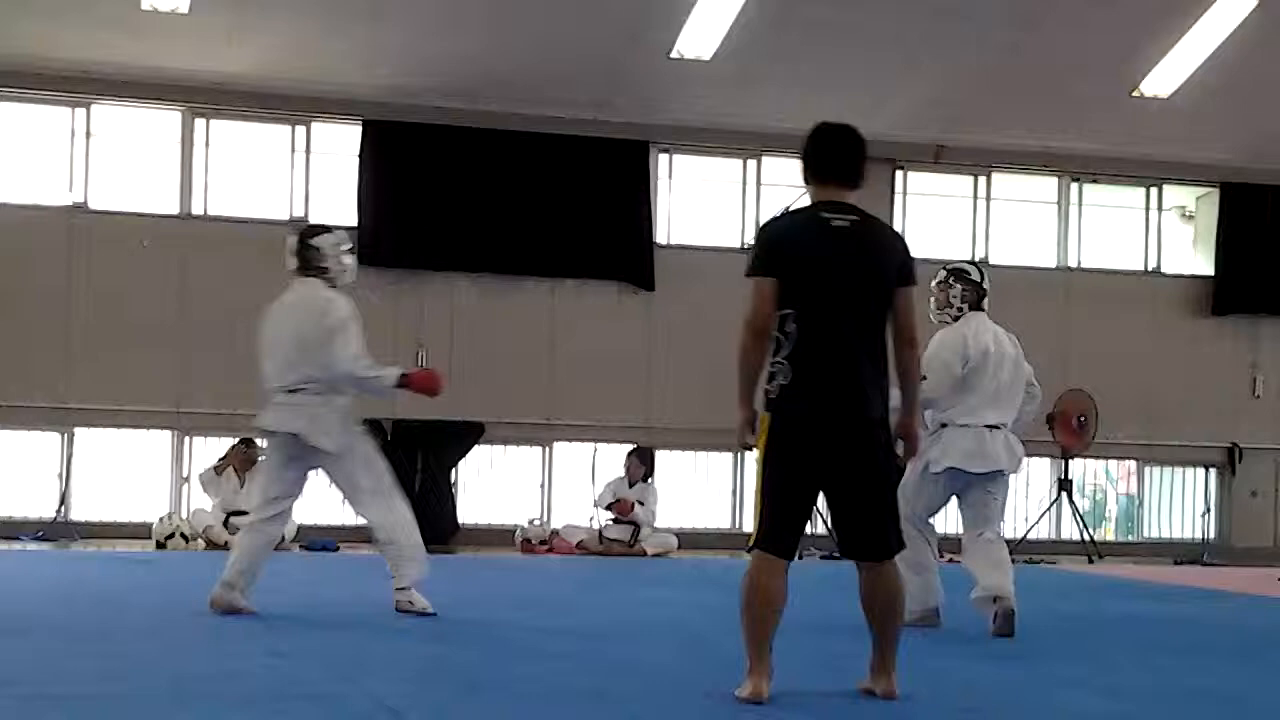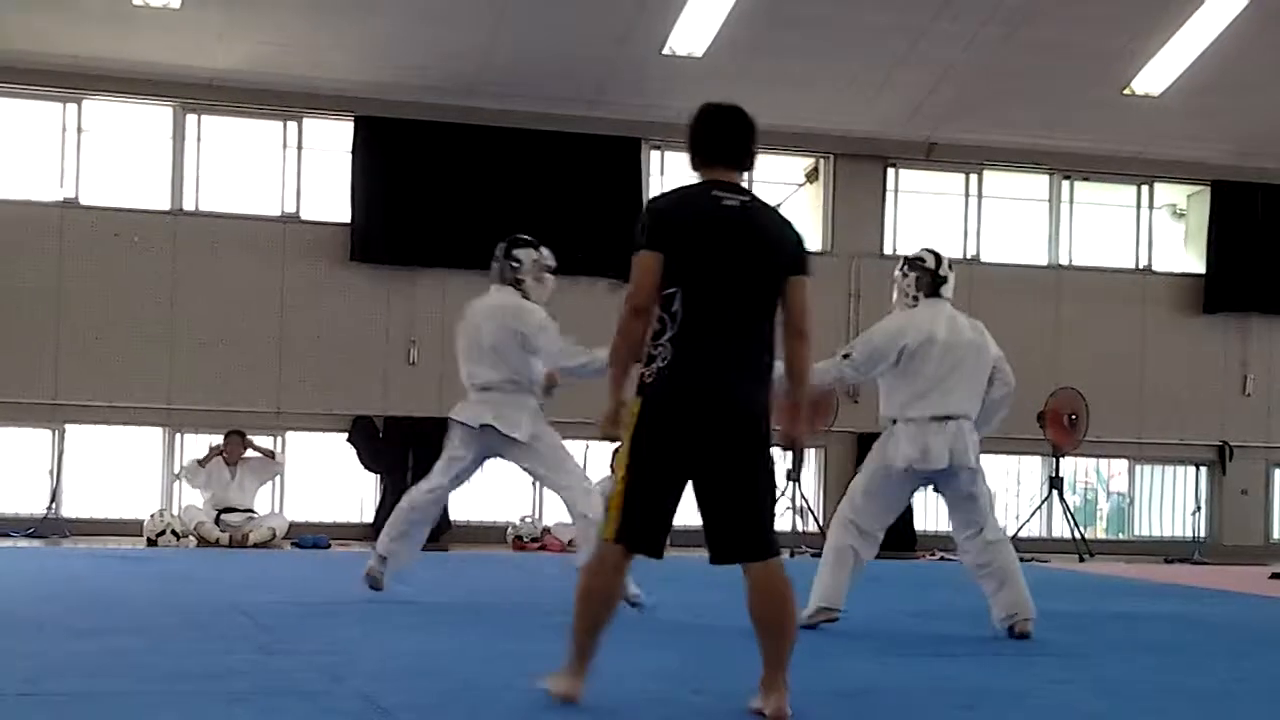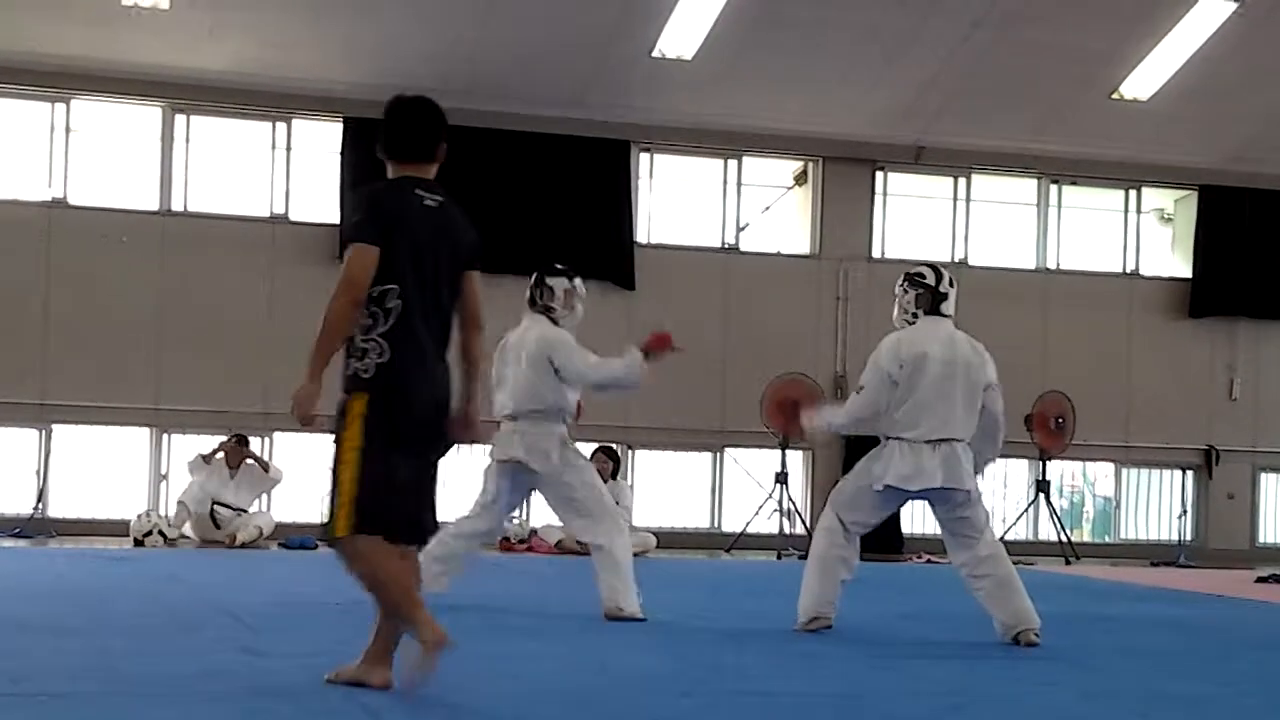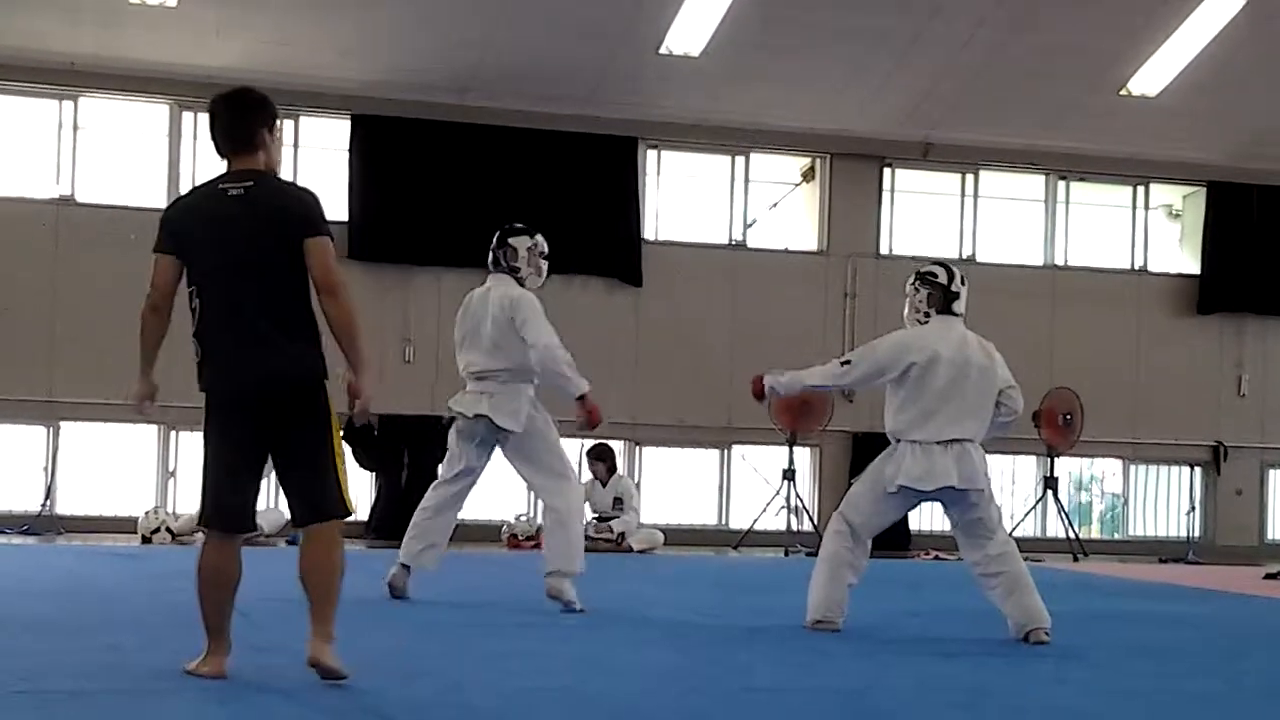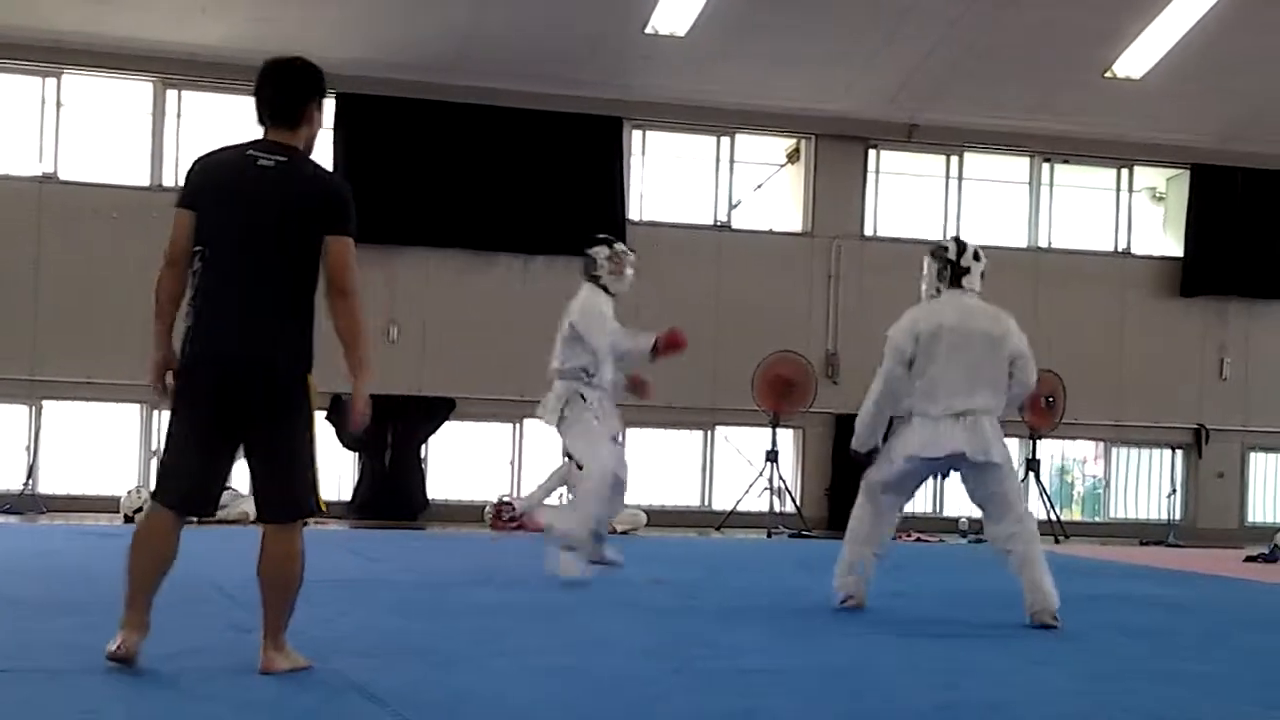
dt=1s
person 1, frame 1
left shoulder: (779, 234)
right shoulder: (889, 243)
left elbow: (756, 329)
right elbow: (906, 339)
left wrist: (746, 403)
right wrist: (910, 411)
left hip: (792, 413)
right hip: (864, 415)
left knee: (771, 550)
right knee: (876, 553)
left ankle: (757, 674)
right ankle: (884, 673)
person 1, frame 2
left shoulder: (667, 211)
right shoulder: (780, 230)
left elbow: (639, 307)
right elbow: (797, 332)
left wrist: (614, 389)
right wrist: (795, 415)
left hip: (669, 399)
right hip: (742, 408)
left knee: (620, 541)
right knee: (759, 555)
person 1, frame 3
left shoulder: (376, 203)
right shoulder: (458, 222)
left elbow: (352, 293)
right elbow: (472, 321)
left wrist: (313, 376)
right wrist: (468, 399)
left hip: (380, 388)
right hip: (431, 393)
left knee: (354, 529)
right knee: (402, 536)
left ankle: (423, 628)
right ankle: (378, 659)
person 1, frame 4
left shoulder: (184, 213)
right shoulder: (297, 203)
left elbow: (157, 306)
right elbow: (331, 291)
left wrist: (146, 373)
right wrist: (357, 368)
left hip: (229, 387)
right hip: (297, 382)
left knee: (223, 527)
right knee: (320, 516)
left ankle: (215, 651)
right ankle: (322, 638)
person 1, frame 5
left shoulder: (208, 170)
right shoulder: (326, 190)
left elbow: (175, 266)
right elbow: (342, 291)
left wrist: (162, 345)
right wrist: (358, 378)
left hip: (206, 360)
right hip: (280, 370)
left knee: (170, 502)
right knee: (284, 517)
left ankle: (130, 629)
right ankle: (275, 647)
person 2, frame 1
left shoulder: (954, 337)
right shoulder: (1009, 342)
left elbow: (928, 392)
right elbow: (1031, 396)
left hip: (952, 445)
right hip: (996, 448)
left knee: (909, 519)
right knee: (984, 532)
left ankle: (923, 605)
right ankle: (999, 596)
person 2, frame 2
left shoulder: (901, 325)
right shoulder: (976, 331)
left elbow: (845, 367)
right elbow: (1003, 386)
left hip: (908, 442)
right hip: (958, 443)
left knee: (855, 522)
right knee: (980, 529)
left ankle: (824, 605)
right ankle: (1017, 614)
person 2, frame 3
left shoulder: (898, 345)
right shoulder: (974, 351)
left elbow: (864, 409)
right elbow: (993, 417)
left wrist: (817, 419)
right wrist: (981, 456)
left hip: (898, 459)
right hip: (952, 463)
left knee: (838, 521)
right knee: (978, 544)
left ankle: (817, 612)
right ankle: (1023, 624)
person 2, frame 4
left shoulder: (907, 344)
right shoulder: (985, 351)
left elbow: (842, 373)
right elbow: (1011, 406)
left wrist: (774, 383)
left hip: (910, 462)
right hip: (963, 464)
left knee: (849, 528)
right knee: (990, 543)
left ankle: (824, 614)
right ankle: (1033, 623)
person 2, frame 5
left shoulder: (916, 320)
right shoulder: (1002, 324)
left elbow: (887, 386)
right elbow: (1024, 382)
left wrist: (863, 439)
left hip: (922, 432)
right hip: (980, 434)
left knee: (875, 500)
right knee: (1013, 522)
left ankle: (851, 587)
right ankle: (1042, 605)
person 3, frame 1
left shoulder: (276, 310)
right shoulder: (335, 305)
left elbow: (279, 368)
right elbow: (350, 367)
right wrist: (406, 380)
left hip: (285, 419)
right hip: (329, 419)
left knee: (267, 509)
right knee: (384, 502)
left ankle: (229, 589)
right ankle: (404, 590)
person 3, frame 2
left shoulder: (474, 310)
right shoulder: (523, 311)
right elbow: (565, 358)
left hip: (478, 413)
right hip: (517, 416)
left knee: (434, 488)
right knee: (579, 491)
left ankle: (379, 561)
person 3, frame 3
left shoulder: (510, 341)
right shoulder: (554, 339)
right elbow: (599, 375)
right wrist: (644, 353)
left hip: (510, 444)
right hip: (546, 446)
left knee: (478, 524)
right knee: (606, 522)
right ankle: (621, 600)
person 3, frame 4
left shoulder: (473, 300)
right shoulder: (521, 299)
right elbow: (547, 350)
right wrist: (582, 394)
left hip: (475, 401)
right hip: (514, 403)
left knee: (448, 487)
right knee: (562, 487)
left ankle: (404, 569)
right ankle: (559, 576)
person 3, frame 5
left shoulder: (597, 304)
right shoulder: (590, 303)
right elbow: (615, 343)
left wrist: (622, 380)
right wrist: (657, 344)
left hip: (593, 403)
right hip: (577, 402)
left knee: (613, 477)
right knee: (599, 474)
left ankle: (588, 540)
right ankle: (568, 543)
